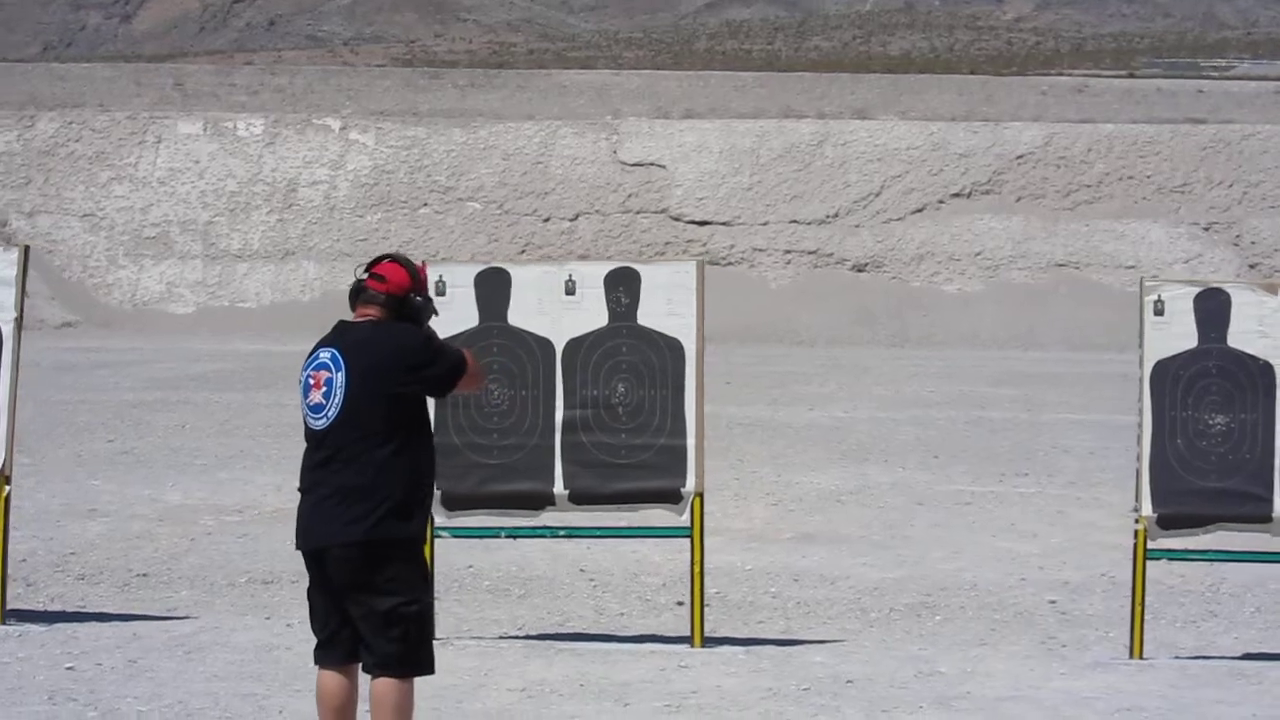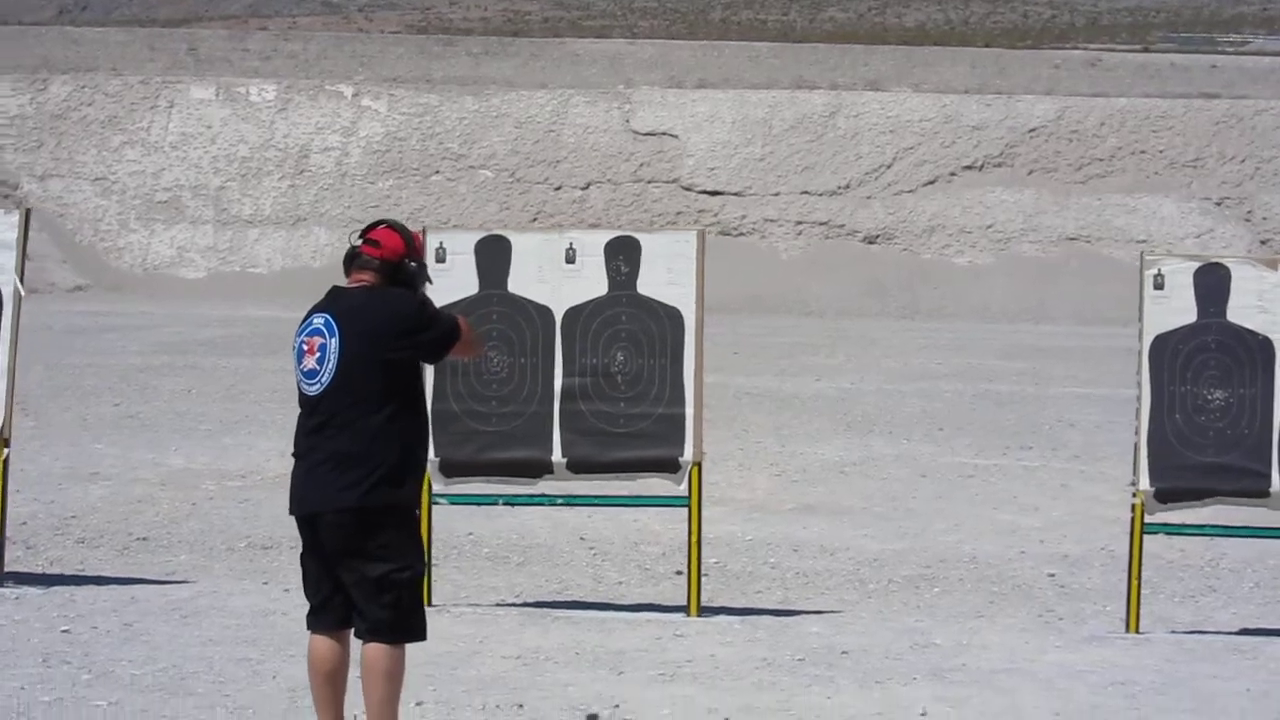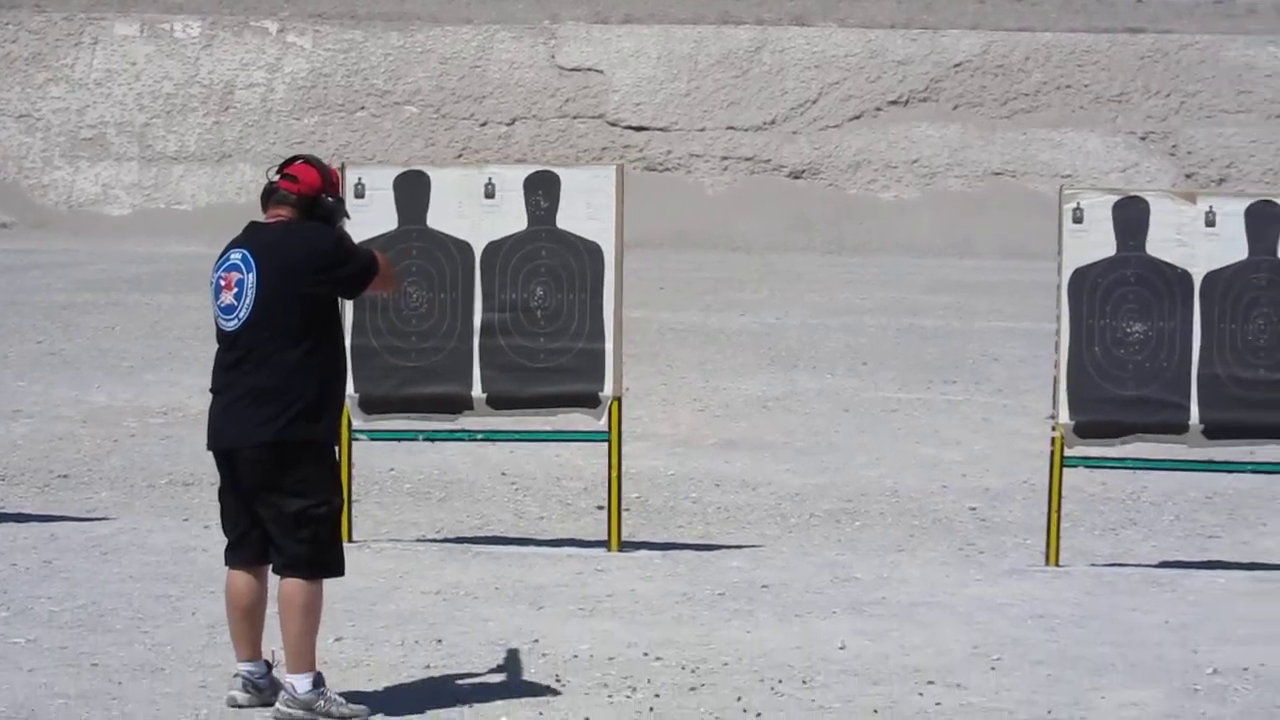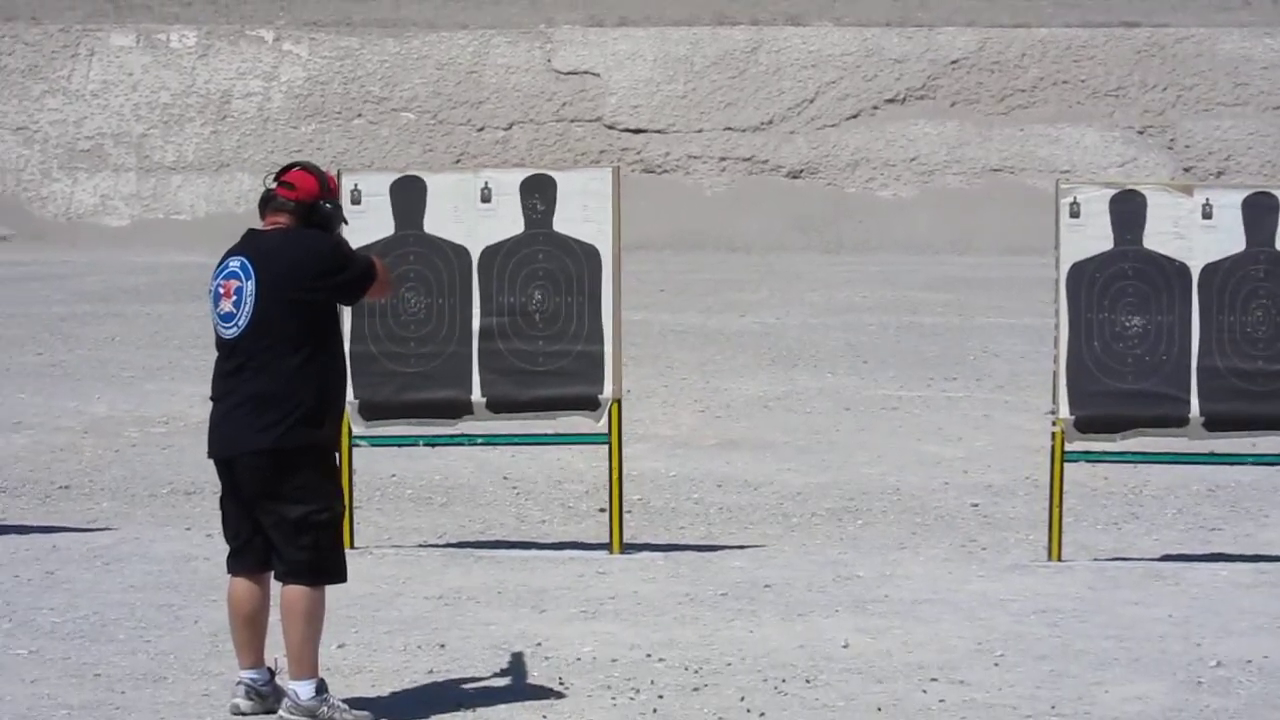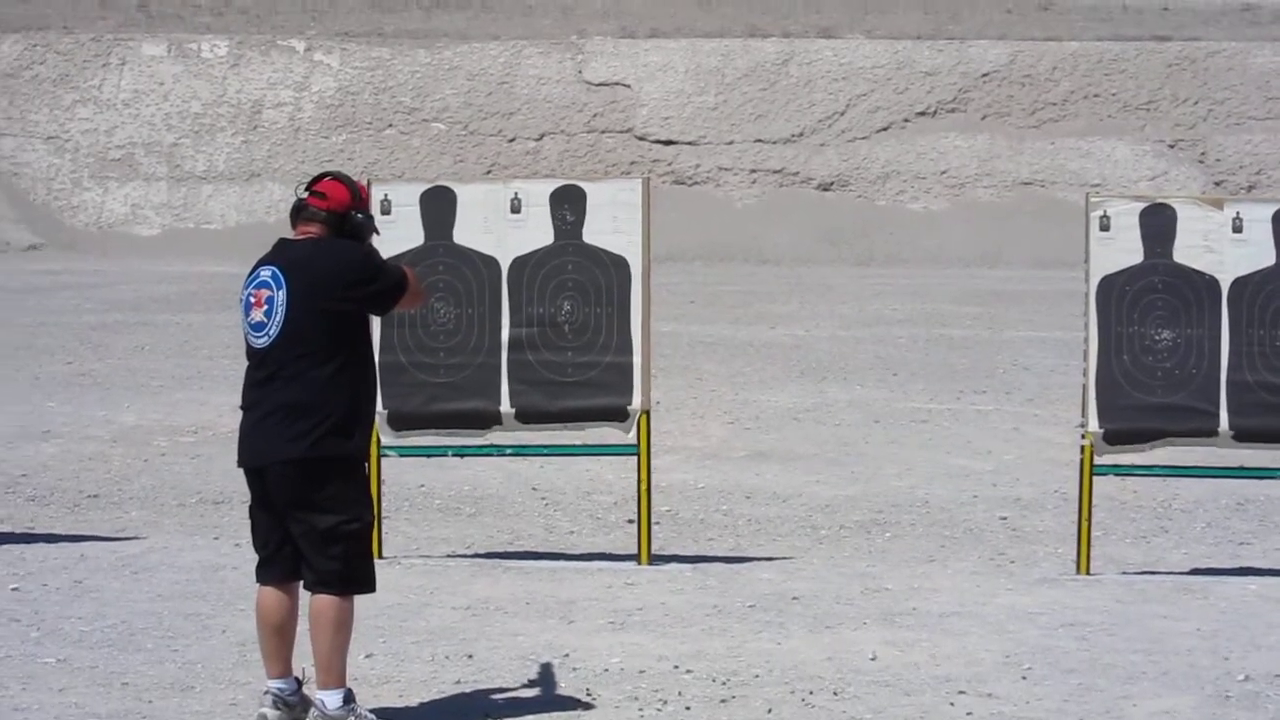
dt=0.3s
person 1, frame 1
left shoulder: (323, 349)
right shoulder: (402, 345)
right elbow: (472, 377)
right wrist: (429, 341)
left hip: (319, 532)
right hip: (378, 535)
left knee: (335, 656)
right knee: (393, 662)
person 1, frame 2
left shoulder: (316, 315)
right shoulder: (396, 309)
right elbow: (466, 343)
right wrist: (424, 307)
left hip: (314, 496)
right hip: (372, 501)
left knee: (327, 621)
right knee: (384, 626)
person 1, frame 3
left shoulder: (234, 251)
right shoulder: (314, 244)
right elbow: (384, 279)
right wrist: (342, 241)
left hip: (231, 430)
right hip: (289, 434)
left knee: (246, 556)
right knee: (302, 560)
person 1, frame 4
left shoulder: (232, 259)
right shoulder: (311, 251)
right elbow: (381, 284)
right wrist: (341, 249)
left hip: (232, 437)
right hip: (289, 441)
left knee: (247, 563)
right knee: (304, 567)
person 1, frame 5
left shoulder: (264, 267)
right shoulder: (342, 261)
right elbow: (412, 294)
right wrist: (372, 259)
left hip: (262, 447)
right hip: (319, 450)
left knee: (277, 573)
right knee: (333, 577)
